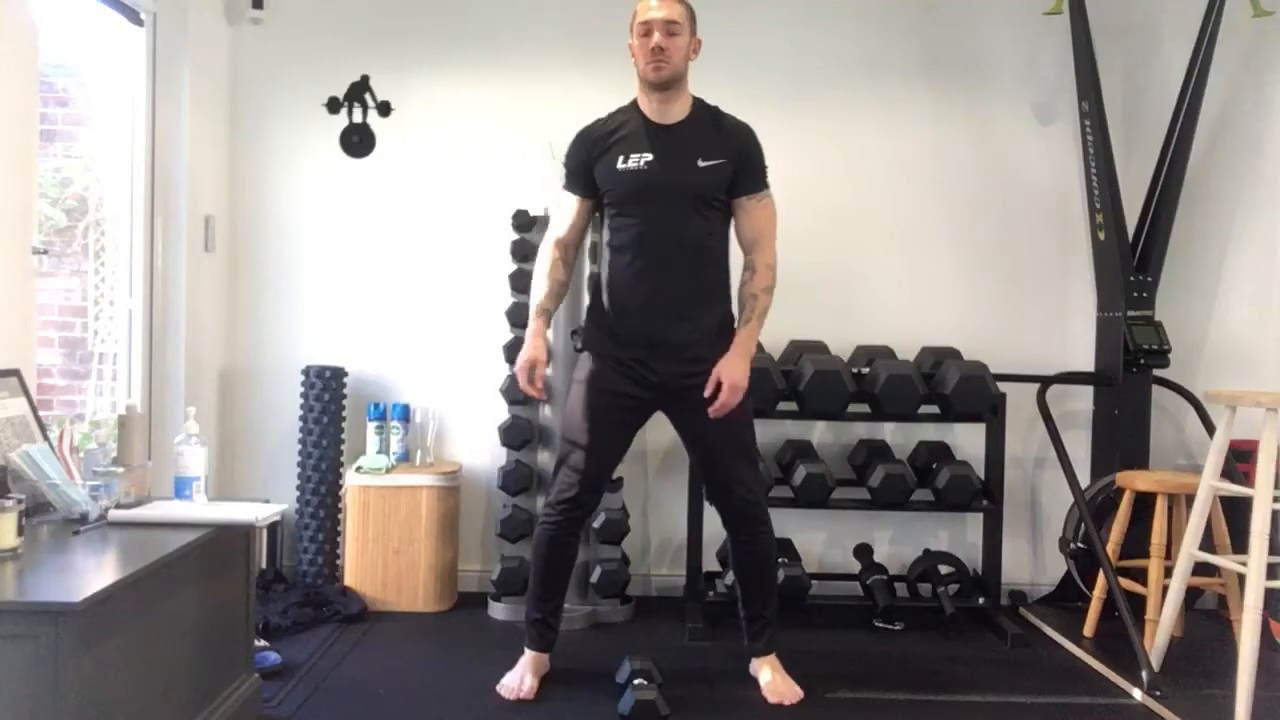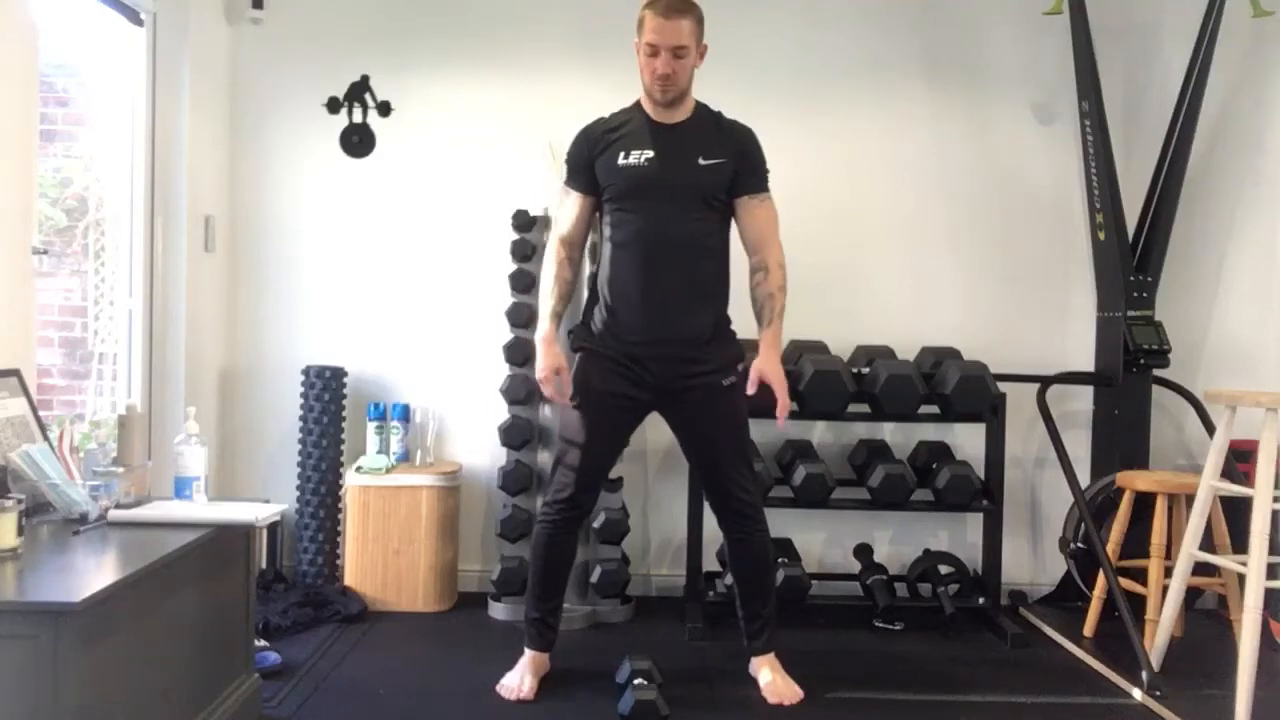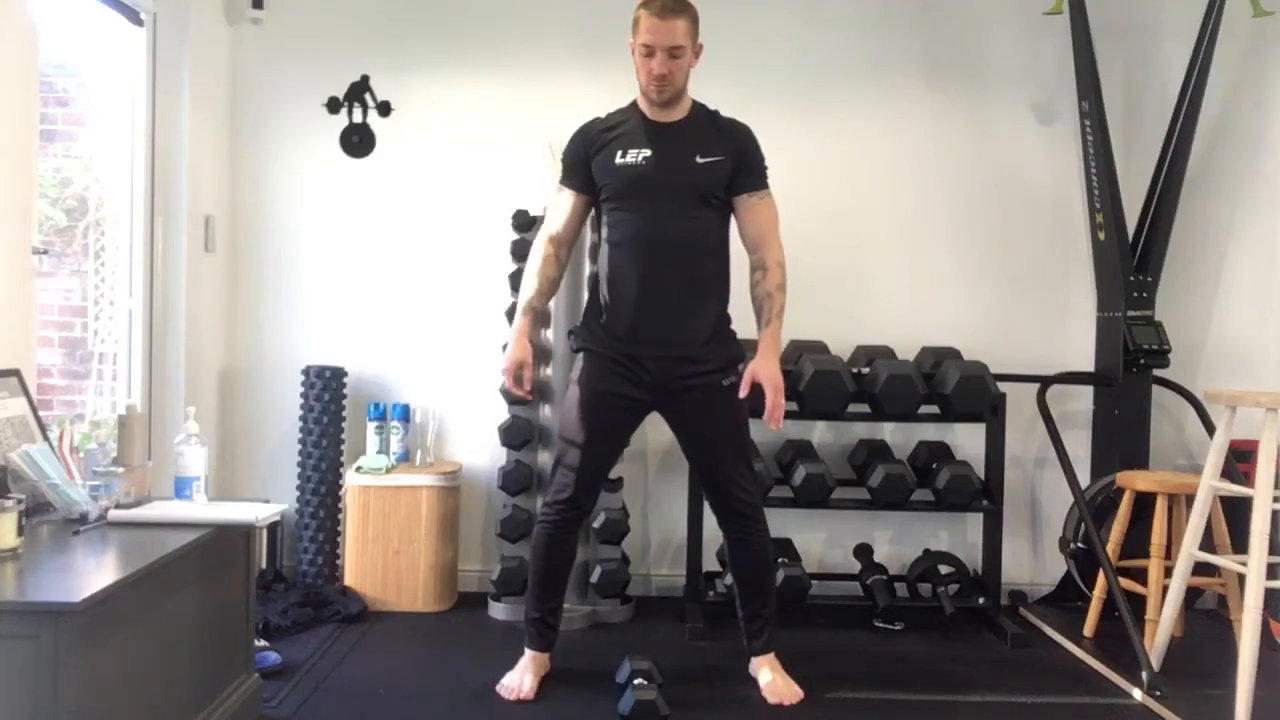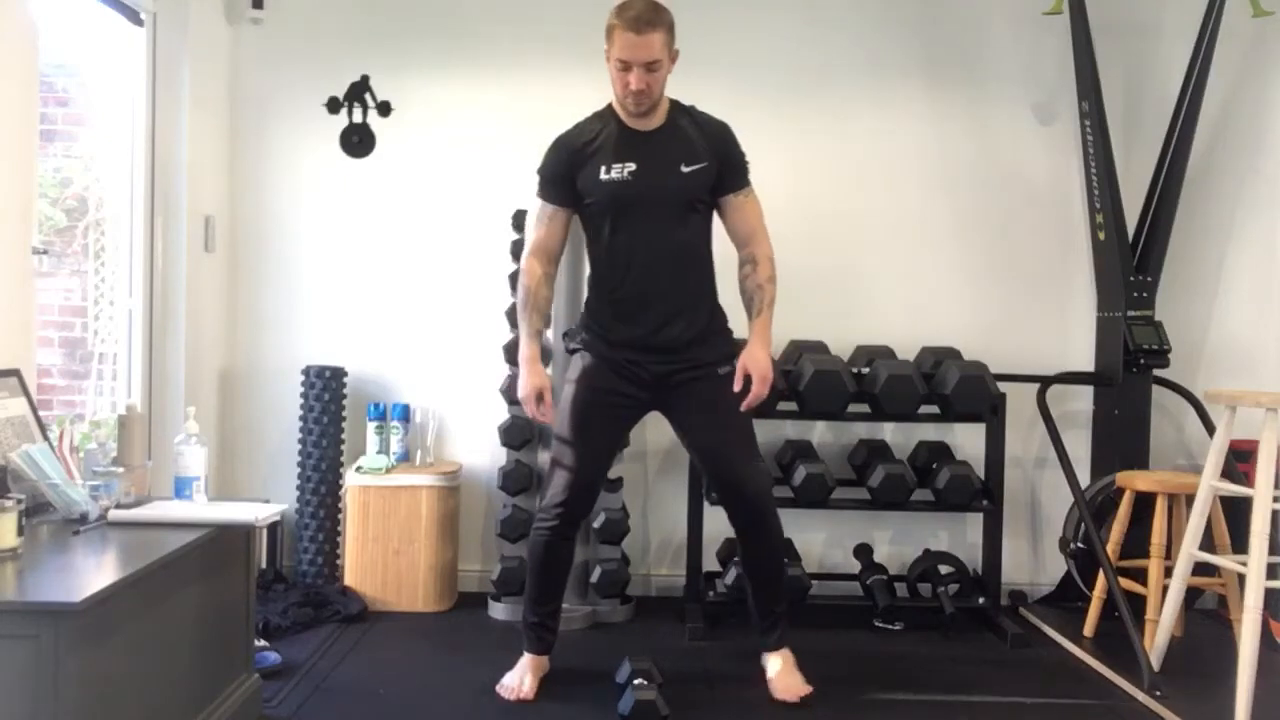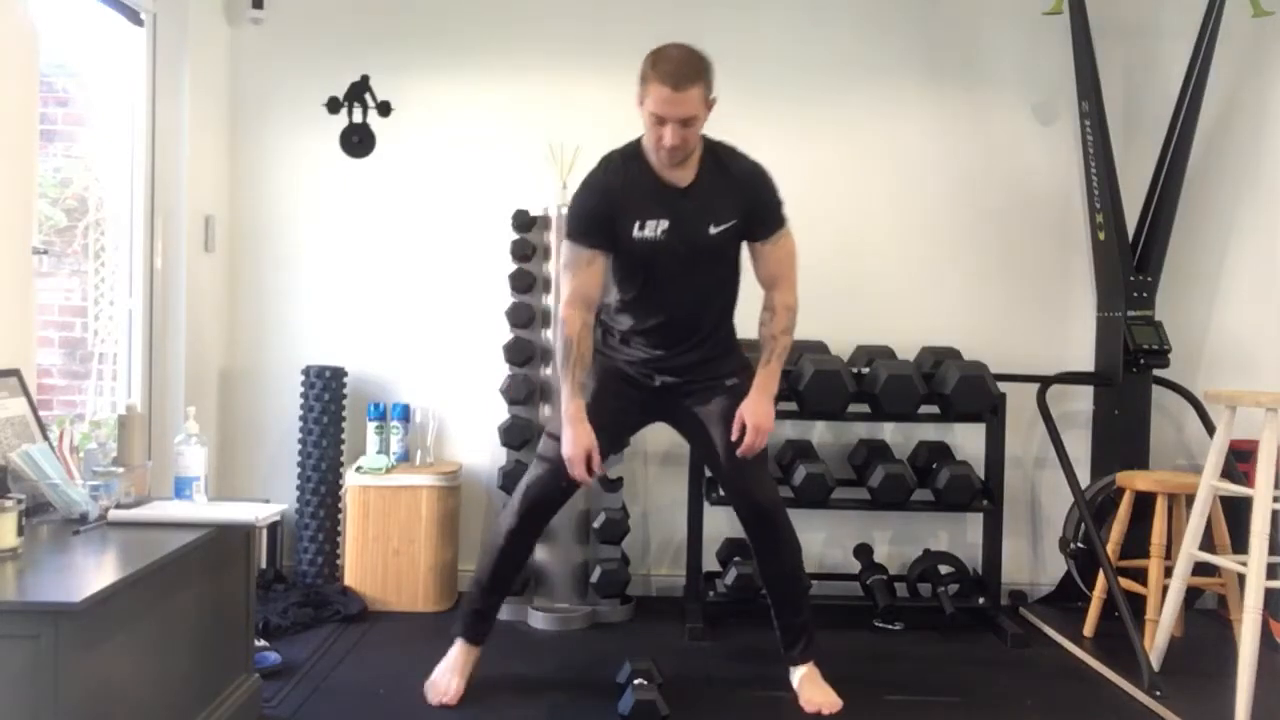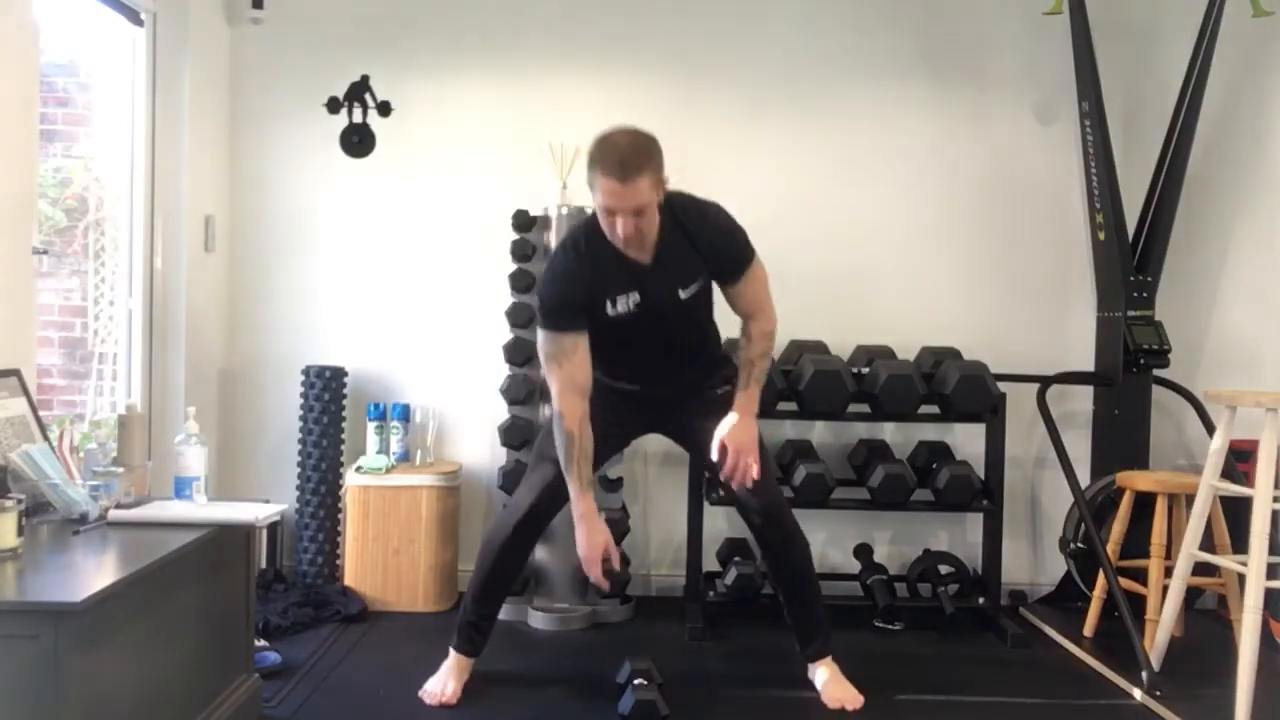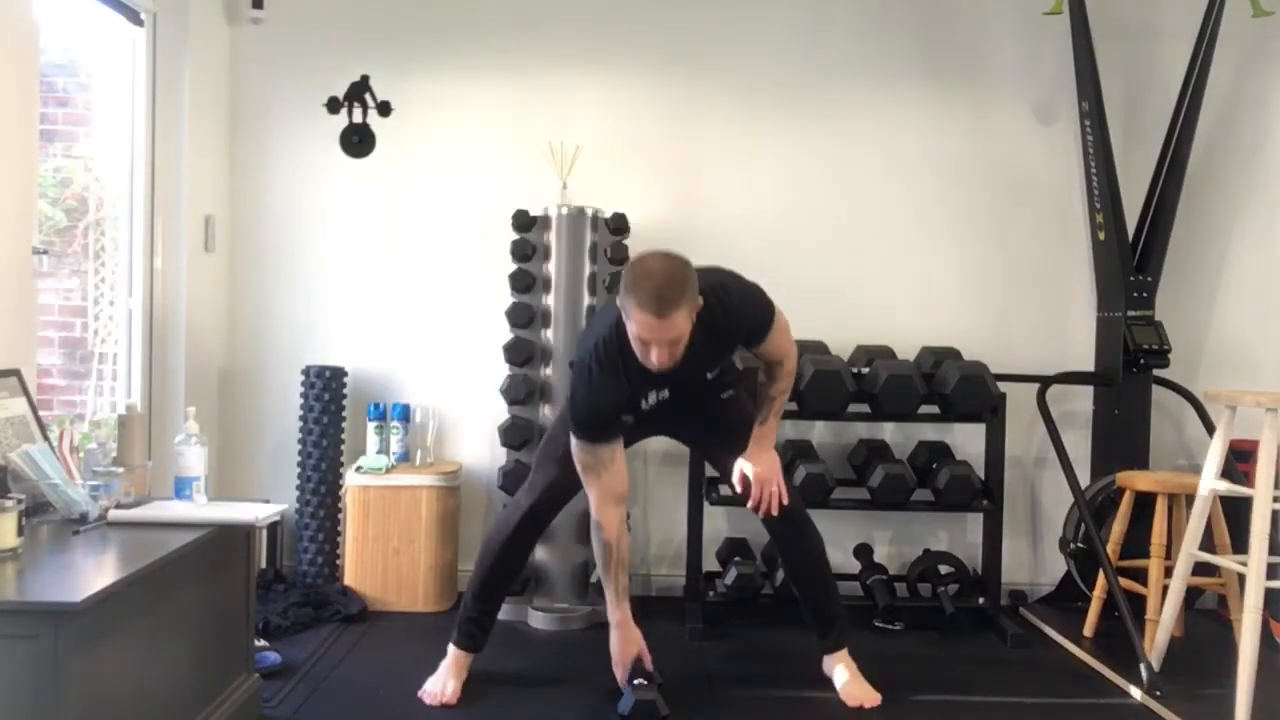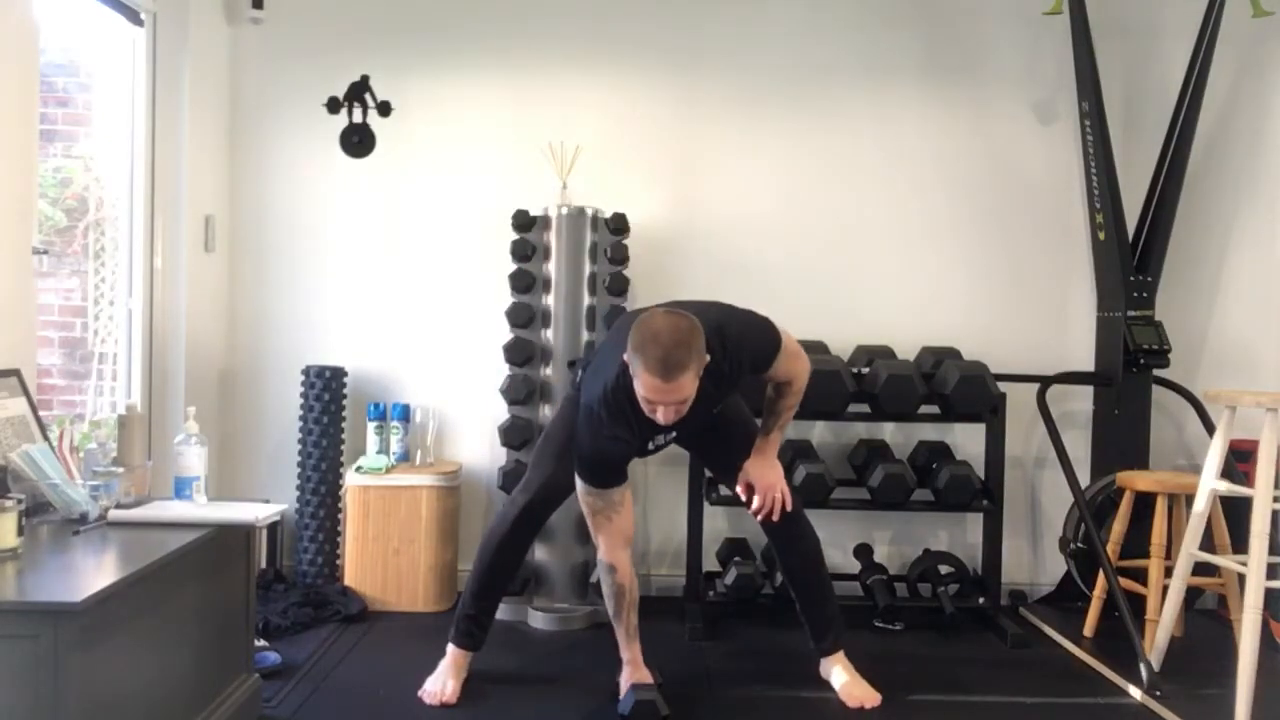
dt=0.4s
person 1, frame 1
left shoulder: (732, 139)
right shoulder: (598, 141)
left elbow: (760, 255)
right elbow: (560, 243)
left wrist: (741, 349)
right wrist: (536, 329)
left hip: (707, 360)
right hip: (613, 358)
left knee: (745, 507)
right knee: (566, 503)
left ankle: (763, 654)
right ankle: (536, 650)
person 1, frame 2
left shoulder: (733, 143)
right shoulder: (599, 140)
left elbow: (764, 254)
right elbow: (564, 244)
left wrist: (770, 346)
right wrist: (548, 336)
left hip: (706, 362)
right hip: (609, 357)
left knee: (740, 508)
right knee: (564, 503)
left ankle: (762, 654)
right ankle: (536, 650)
person 1, frame 3
left shoulder: (731, 141)
right shoulder: (596, 139)
left elbow: (765, 253)
right elbow: (554, 240)
left wrist: (768, 348)
right wrist: (522, 329)
left hip: (705, 362)
right hip: (609, 357)
left knee: (739, 508)
right knee: (564, 504)
left ankle: (762, 653)
right ankle: (537, 650)
person 1, frame 4
left shoulder: (711, 140)
right shoulder: (575, 148)
left elbow: (753, 246)
right elbow: (540, 258)
left wrist: (760, 338)
right wrist: (528, 355)
left hip: (700, 357)
right hip: (606, 358)
left knee: (751, 495)
right knee: (561, 507)
left ankle: (775, 647)
right ankle: (535, 652)
person 1, frame 5
left shoulder: (745, 182)
right shoulder: (606, 187)
left elbow: (781, 290)
right elbow: (576, 306)
left wrist: (764, 389)
right wrist: (573, 414)
left hip: (711, 370)
right hip: (619, 365)
left knee: (762, 506)
right knee: (536, 496)
left ankle: (801, 661)
right ankle: (468, 643)
person 1, frame 6
left shoulder: (708, 227)
right shoulder: (570, 267)
left elbow: (759, 319)
right elbow: (570, 397)
left wrist: (744, 414)
right wrist: (585, 514)
left hip: (702, 386)
right hip: (612, 391)
left knee: (768, 510)
right knee: (525, 510)
left ankle: (820, 660)
right ankle: (461, 654)
person 1, frame 7
left shoulder: (734, 301)
right shoulder: (598, 365)
left elbow: (781, 359)
right elbow: (607, 509)
left wrist: (760, 444)
right wrist: (620, 621)
left hip: (708, 396)
right hip: (620, 411)
left knee: (780, 506)
right knee: (532, 505)
left ankle: (835, 654)
right ankle: (460, 654)
person 1, frame 8
left shoulder: (739, 336)
right shoulder: (603, 409)
left elbow: (794, 369)
right elbow: (614, 550)
left wrist: (765, 452)
right wrist: (631, 662)
left hip: (711, 404)
right hip: (614, 401)
left knee: (778, 506)
right knee: (529, 504)
left ankle: (833, 657)
right ankle: (458, 654)
